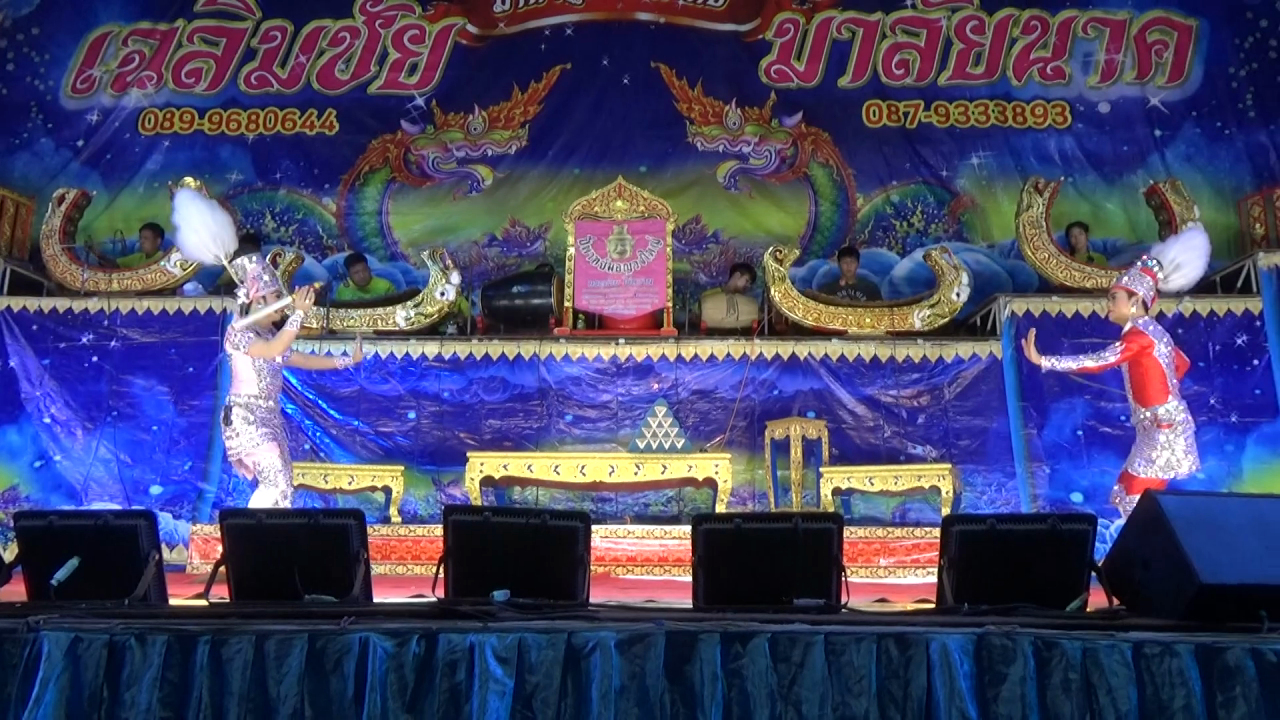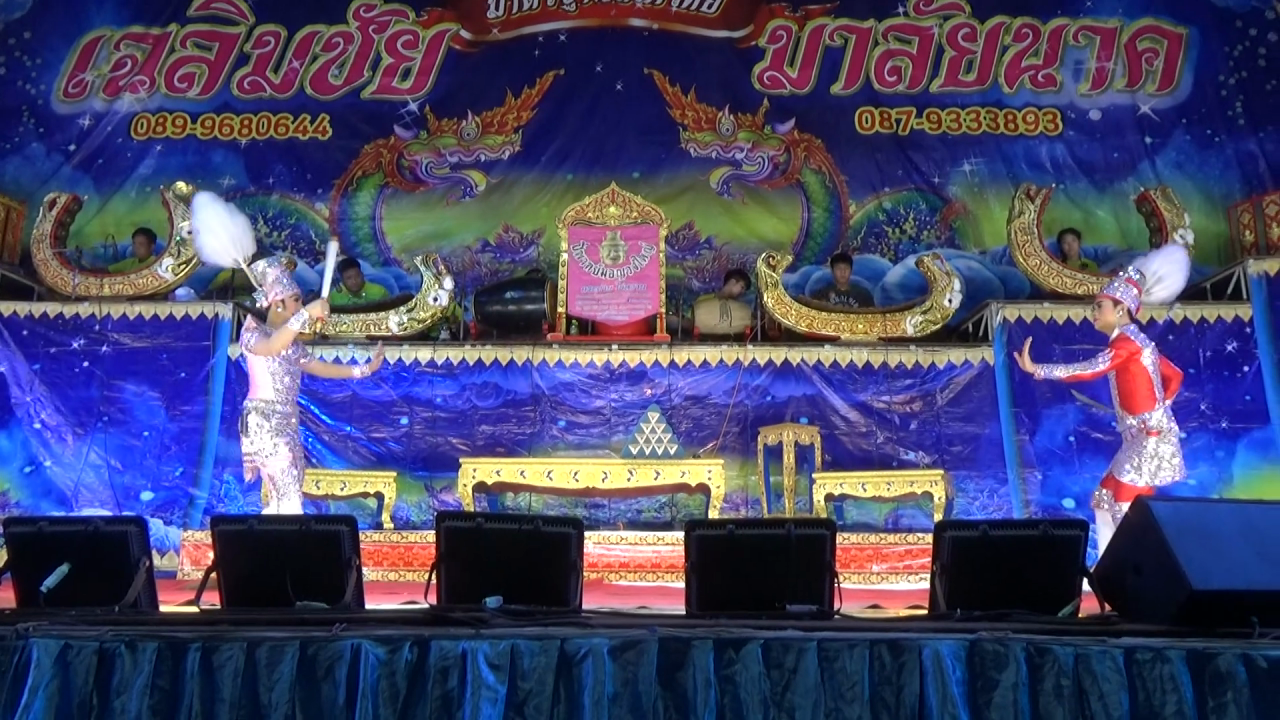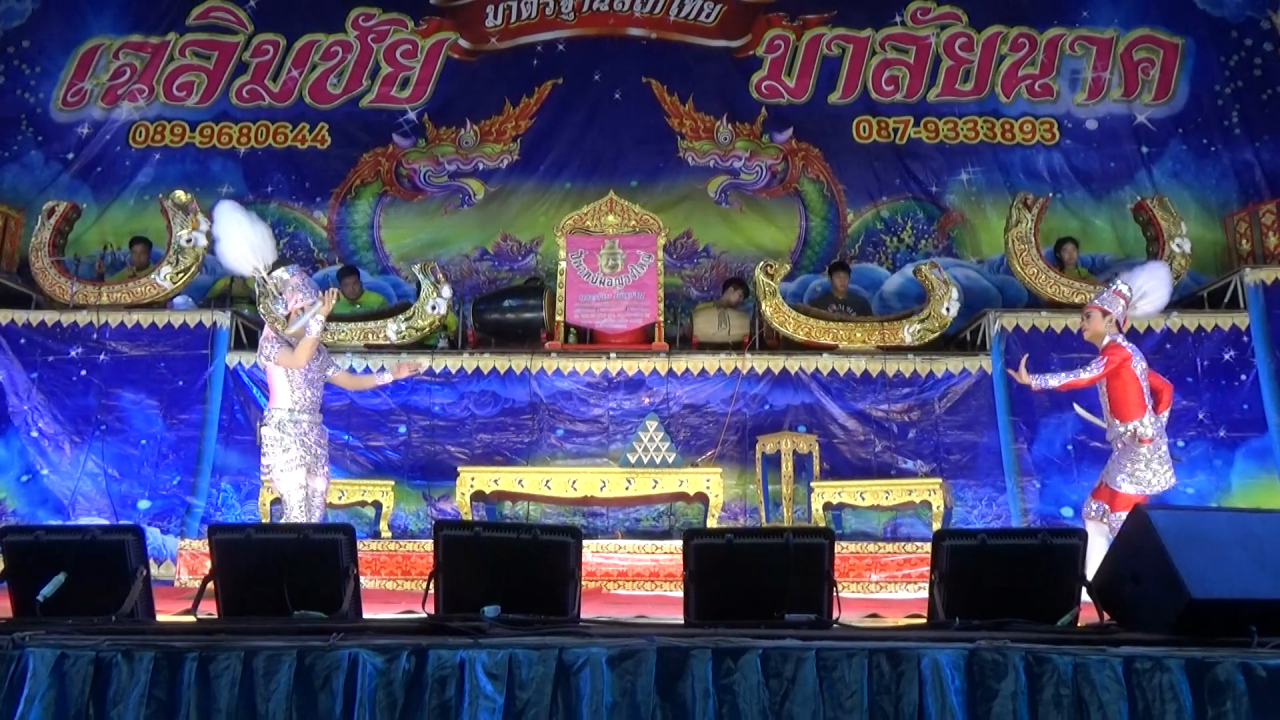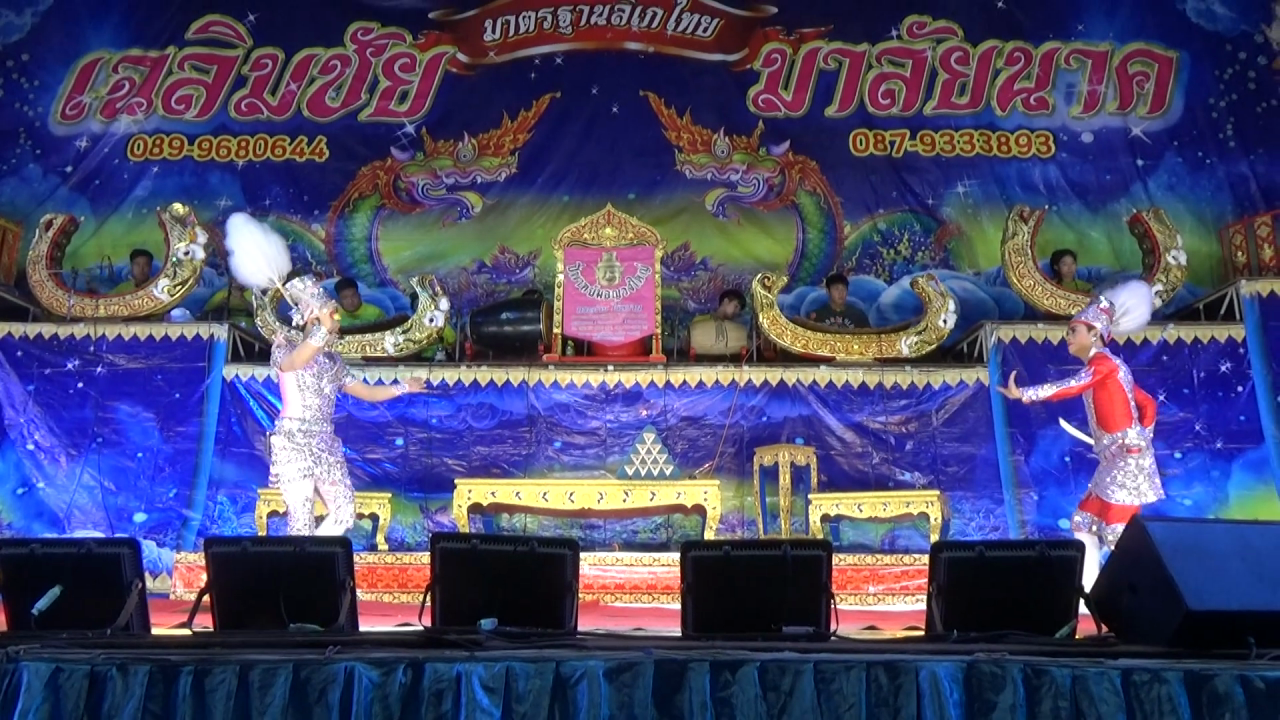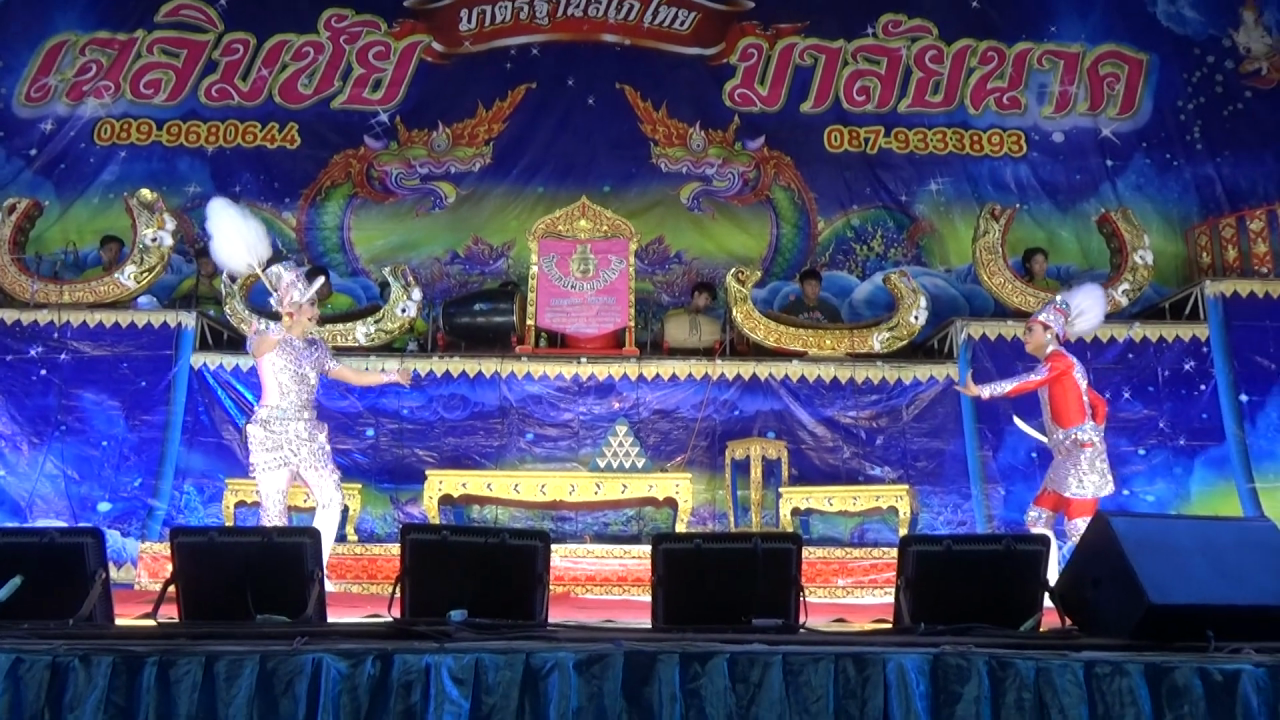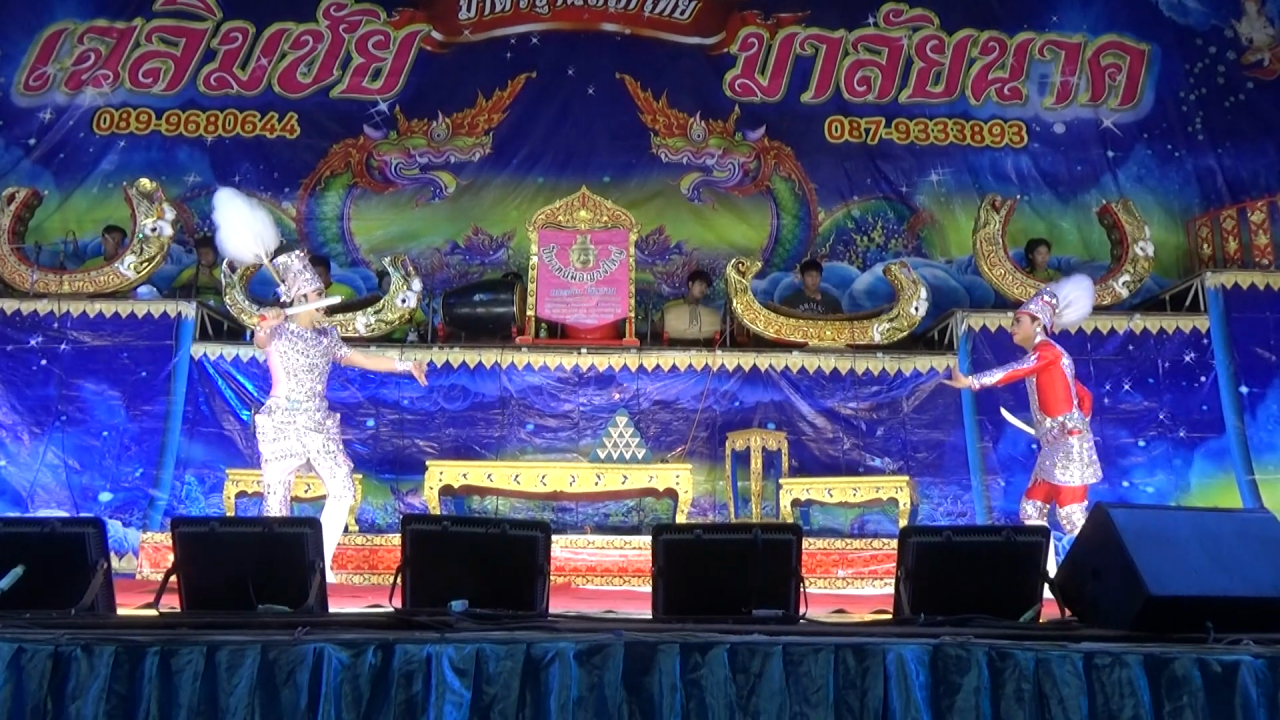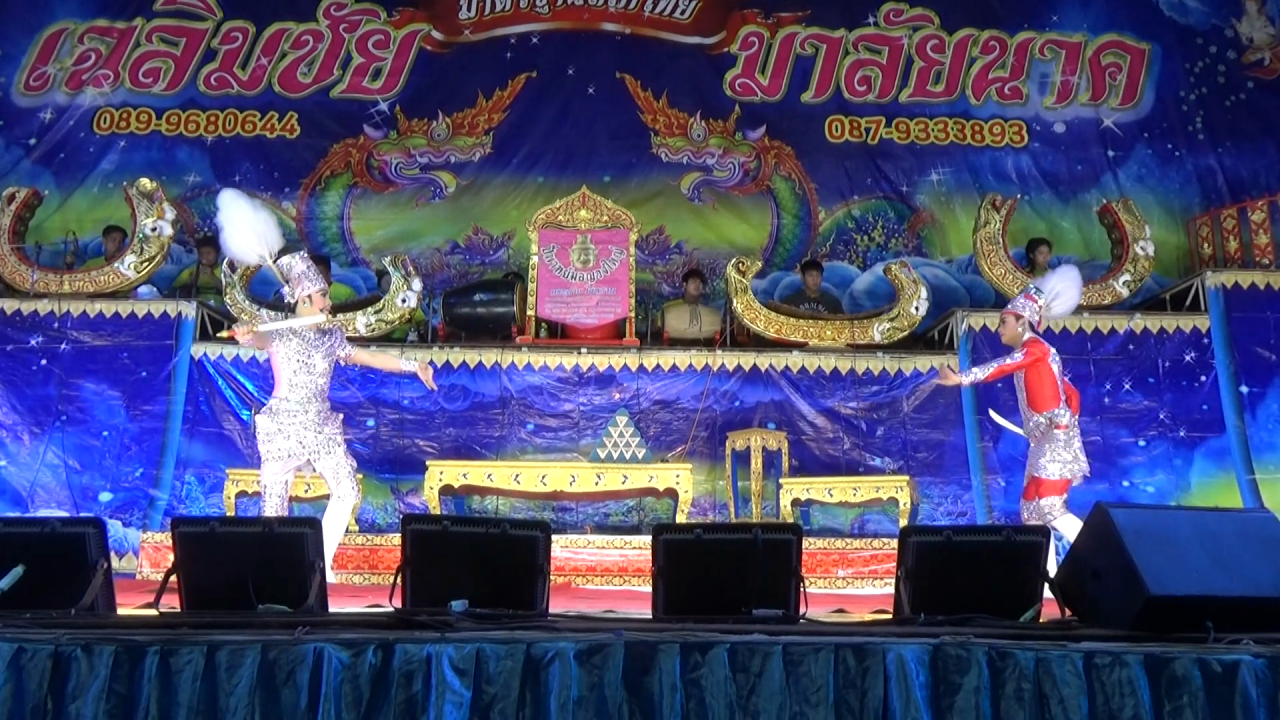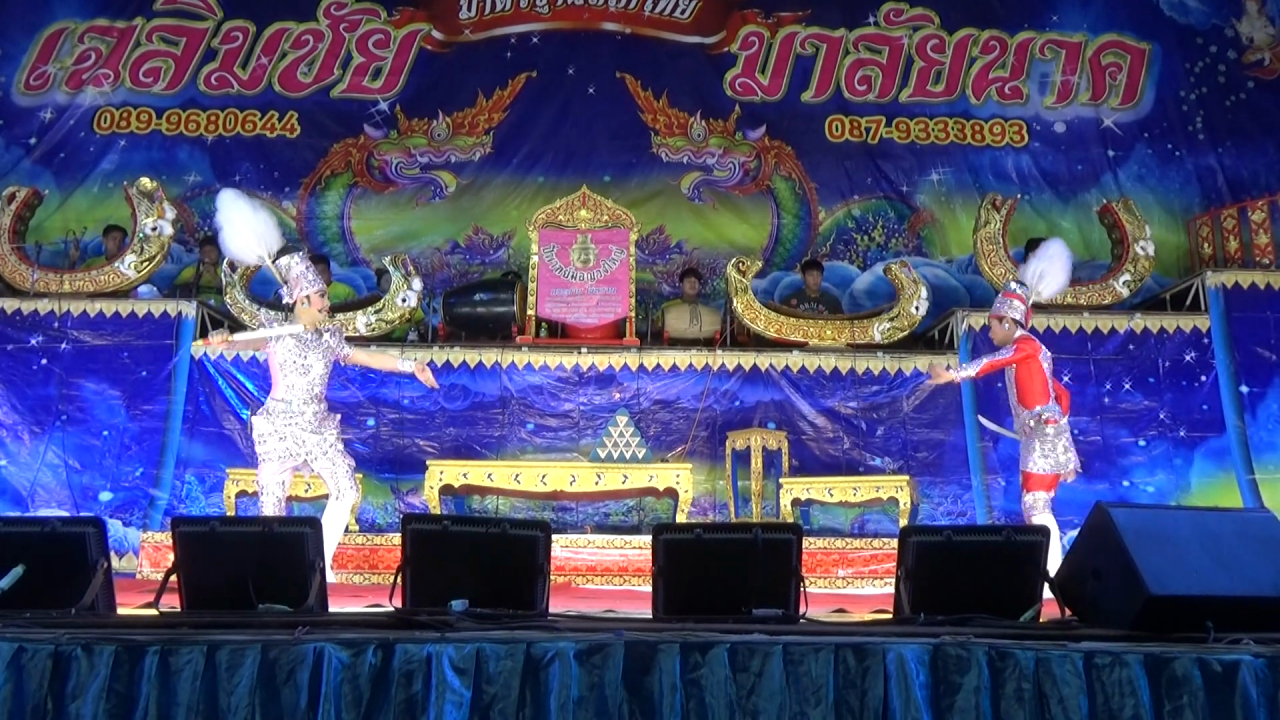
dt=0.2s
person 1, frame 1
left shoulder: (1140, 335)
right shoulder: (1150, 332)
left elbow: (1099, 361)
right elbow: (1182, 364)
left wrist: (1043, 361)
left hip: (1163, 434)
right hip: (1156, 432)
left knee: (1138, 504)
right knee: (1123, 495)
person 1, frame 2
left shoulder: (1128, 342)
right shoulder: (1136, 343)
left elbow: (1090, 369)
right elbow: (1174, 375)
left wrist: (1037, 369)
left hip: (1150, 441)
right hip: (1142, 435)
left knee: (1126, 510)
right knee: (1103, 500)
person 1, frame 3
left shoulder: (1118, 350)
right shoulder: (1121, 354)
left elbow: (1083, 376)
right elbow: (1165, 388)
left wrist: (1032, 380)
right wrist: (1156, 426)
left hip: (1140, 448)
right hip: (1128, 448)
left knee: (1122, 521)
right knee: (1095, 511)
right ankle: (1093, 581)
person 1, frame 4
left shoulder: (1104, 362)
right shoulder: (1105, 369)
left elbow: (1070, 386)
right elbow: (1148, 404)
left wrist: (1022, 394)
right wrist: (1142, 441)
left hip: (1127, 460)
right hip: (1114, 462)
left knee: (1117, 533)
right knee: (1083, 523)
right ankle: (1089, 592)
person 1, frame 5
left shoulder: (1060, 361)
right shoulder: (1059, 367)
left elbow: (1027, 382)
right elbow: (1099, 404)
left wrist: (981, 391)
right wrist: (1094, 438)
left hip: (1081, 457)
right hip: (1067, 458)
left knee: (1079, 528)
right knee: (1038, 518)
right ankle: (1051, 585)
person 1, frame 6
left shoulder: (1049, 351)
right shoulder: (1044, 359)
left elbow: (1015, 371)
right elbow: (1085, 396)
left wrist: (972, 382)
right wrist: (1079, 428)
left hip: (1068, 445)
right hip: (1055, 447)
left knee: (1072, 517)
right knee: (1031, 510)
right ankle: (1049, 576)
person 1, frame 7
left shoulder: (1036, 347)
right shoulder: (1032, 356)
left elbow: (1002, 366)
right elbow: (1072, 394)
left wrist: (961, 378)
right wrist: (1067, 427)
left hip: (1056, 440)
right hip: (1044, 443)
left knee: (1051, 509)
right knee: (1031, 510)
right ankle: (1048, 574)
person 1, frame 8
left shoulder: (1027, 345)
right shoulder: (1023, 353)
left elbow: (993, 361)
right elbow: (1062, 393)
left wrist: (953, 375)
right wrist: (1059, 427)
left hip: (1045, 436)
right hip: (1036, 439)
left knee: (1035, 504)
right knee: (1034, 508)
left ankle: (1060, 570)
right ankle: (1049, 573)
person 2, frame 1
left shoulder: (272, 335)
right shoulder: (239, 332)
left elbow: (307, 361)
right elbow: (272, 351)
left wrist: (349, 360)
right wrist: (299, 313)
left hip: (269, 418)
right hip: (245, 418)
left knee: (281, 494)
right knee: (276, 482)
person 2, frame 2
left shoulder: (294, 343)
right shoulder: (253, 332)
left elbow: (323, 368)
right elbow: (273, 347)
left wrist: (366, 368)
right wrist: (306, 314)
left hip: (288, 423)
right hip: (263, 423)
left knee: (287, 498)
right knee: (290, 493)
person 2, frame 3
left shoulder: (318, 352)
right shoulder: (272, 341)
left elbow: (349, 381)
right elbow: (297, 361)
left wrist: (391, 375)
right wrist: (319, 317)
left hip: (312, 434)
right hip: (283, 433)
left knee: (314, 509)
right knee: (297, 509)
person 2, frame 4
left shoulder: (333, 361)
right shoulder: (285, 348)
left elbow: (367, 391)
right elbow: (295, 363)
left wrist: (404, 388)
right wrist: (324, 330)
left hip: (325, 444)
right hip: (293, 443)
left knee: (344, 512)
right knee: (301, 521)
person 2, frame 5
left shoulder: (316, 347)
right shoulder: (264, 333)
left elbow: (349, 374)
right elbow: (260, 348)
left wrist: (392, 376)
right wrist: (282, 328)
left hip: (308, 433)
right hip: (272, 432)
left knee: (332, 499)
right knee: (274, 510)
person 2, frame 6
left shoulder: (326, 336)
right shoulder: (279, 331)
left elbow: (364, 360)
right elbow: (261, 340)
left wrist: (407, 366)
right wrist: (267, 325)
left hip: (319, 424)
right hip: (282, 423)
left knee: (342, 490)
right knee: (276, 498)
left ankle: (322, 562)
person 2, frame 7
left shoulder: (332, 337)
right shoulder: (281, 332)
left elbow: (370, 358)
right elbow: (261, 340)
left wrist: (412, 366)
right wrist: (247, 336)
left hip: (321, 425)
right hip: (284, 425)
left knee: (346, 489)
right knee: (275, 499)
left ankle: (322, 562)
person 2, frame 8
left shoulder: (329, 337)
right shoulder: (277, 333)
left elbow: (369, 358)
right elbow: (252, 341)
left wrist: (410, 366)
right wrist: (228, 342)
left hip: (318, 427)
right hip: (281, 426)
left knee: (345, 489)
right knee: (272, 499)
left ankle: (321, 561)
